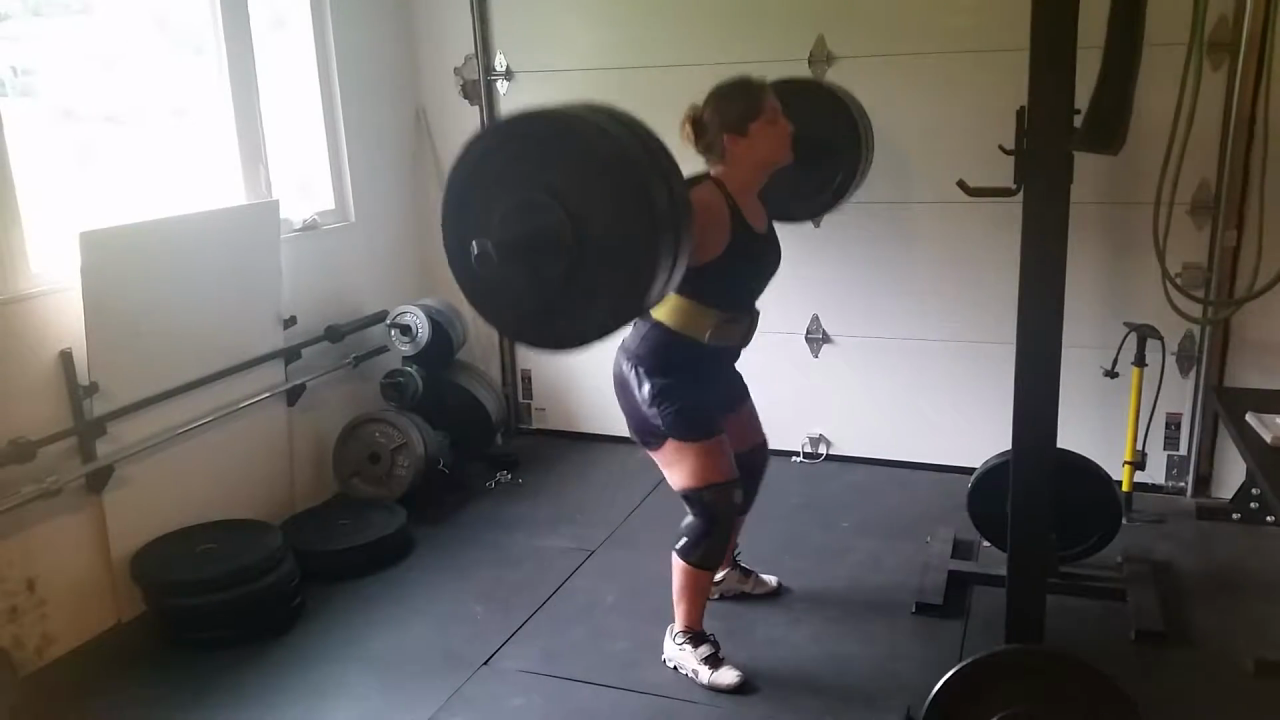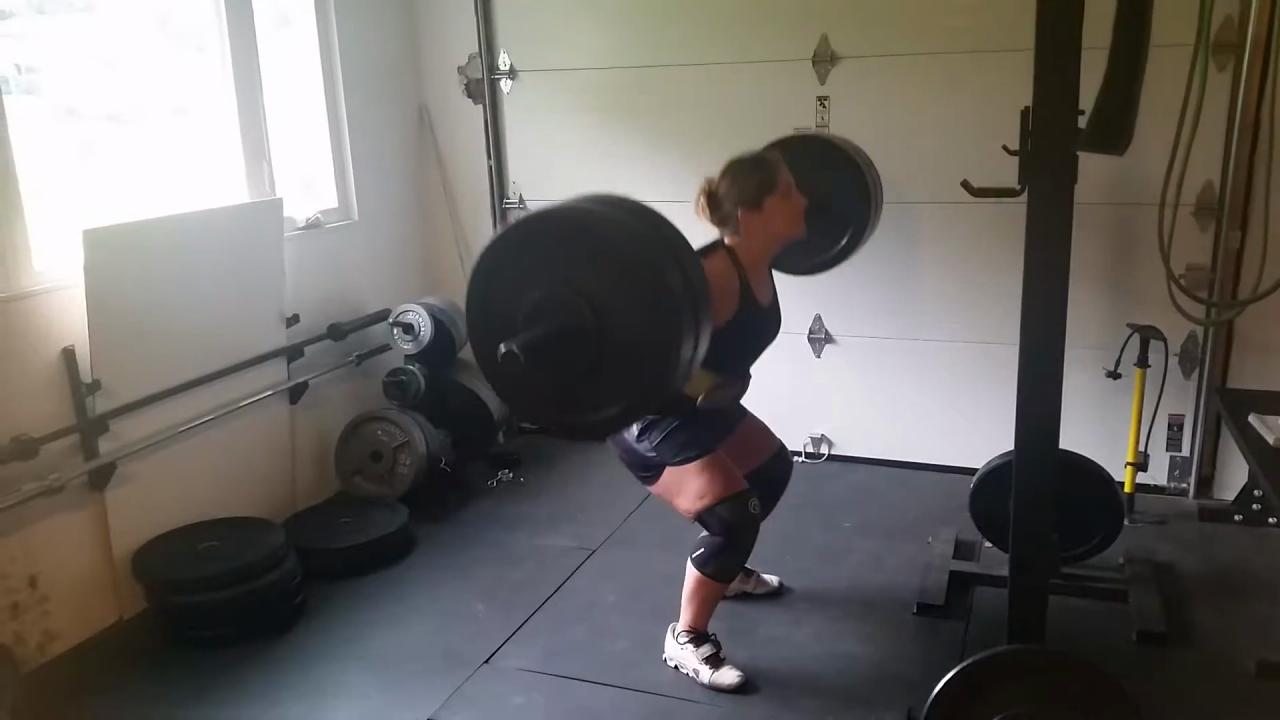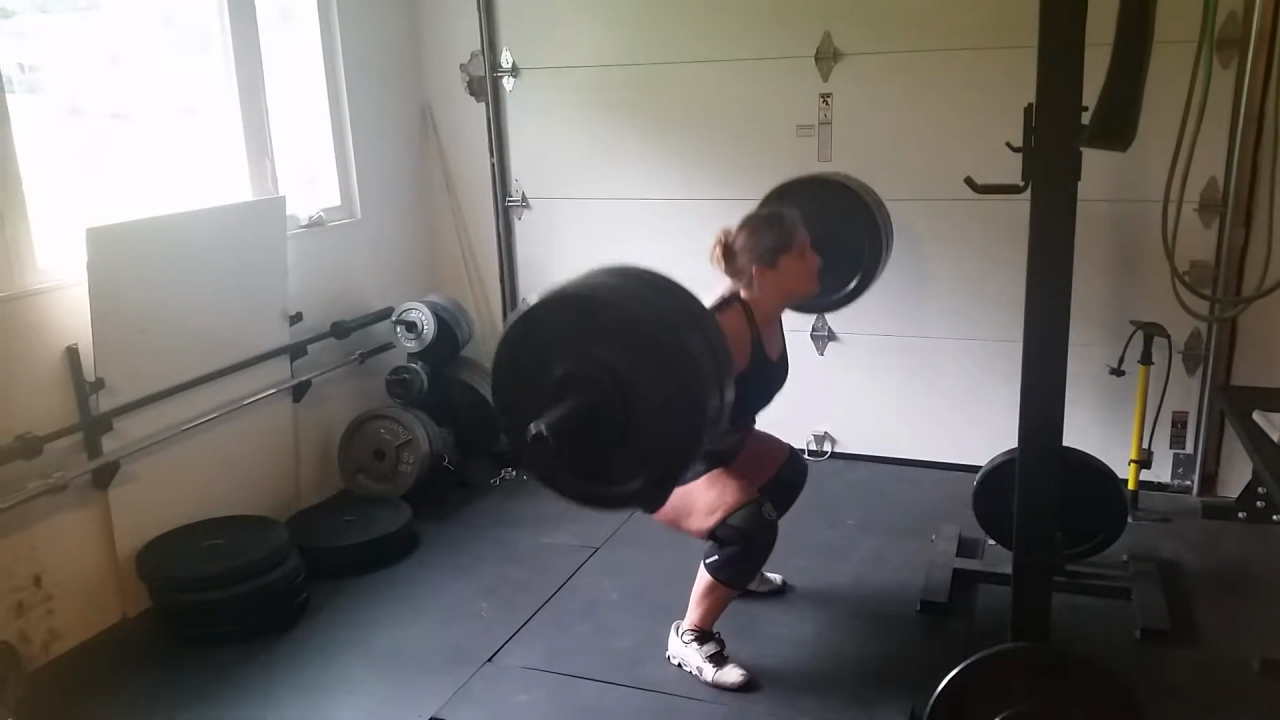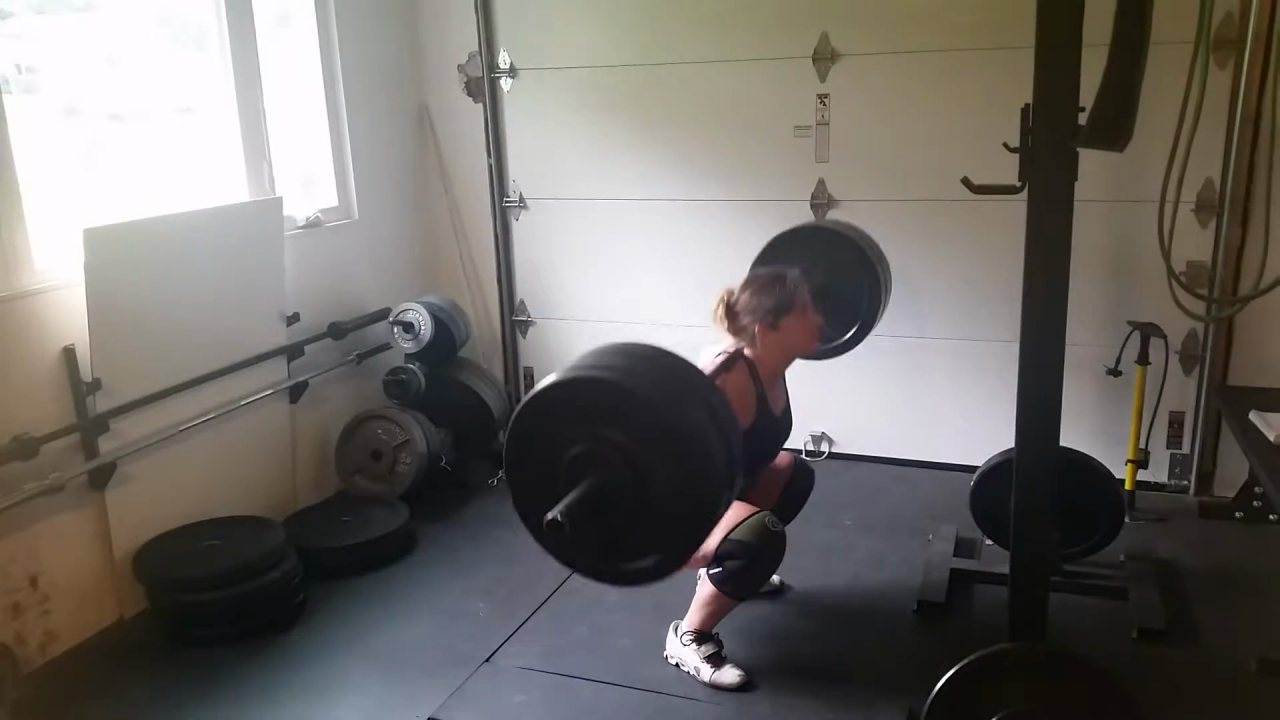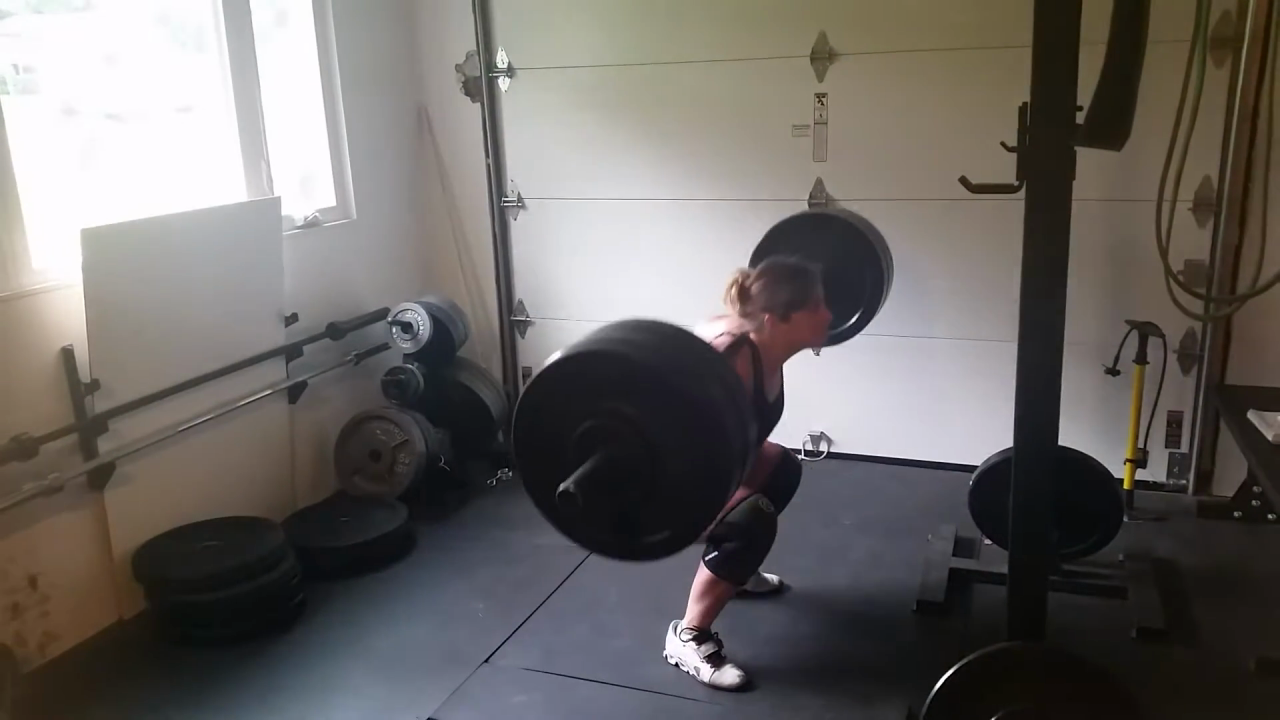
dt=0.3s
person 1, frame 1
left shoulder: (749, 198)
right shoulder: (704, 206)
left hip: (709, 365)
right hip: (661, 372)
left knee: (749, 465)
right knee: (717, 502)
left ankle: (723, 569)
right ankle: (685, 638)
person 1, frame 2
left shoulder: (757, 265)
right shoulder: (715, 275)
left hip: (707, 407)
right hip: (655, 421)
left knee: (772, 470)
right knee: (734, 515)
left ankle: (729, 572)
right ankle: (686, 640)
person 1, frame 3
left shoulder: (765, 311)
right shoulder: (727, 329)
left hip: (714, 443)
left knee: (788, 469)
right knee: (750, 523)
left ankle: (734, 568)
right ankle: (690, 638)
person 1, frame 4
left shoulder: (764, 362)
right shoulder: (730, 388)
left knee: (795, 476)
right knee: (760, 539)
left ankle: (725, 569)
right ankle: (689, 639)
person 1, frame 5
left shoulder: (760, 340)
right shoulder: (729, 368)
left knee: (781, 469)
right knee: (751, 521)
left ankle: (729, 567)
right ankle: (688, 637)
